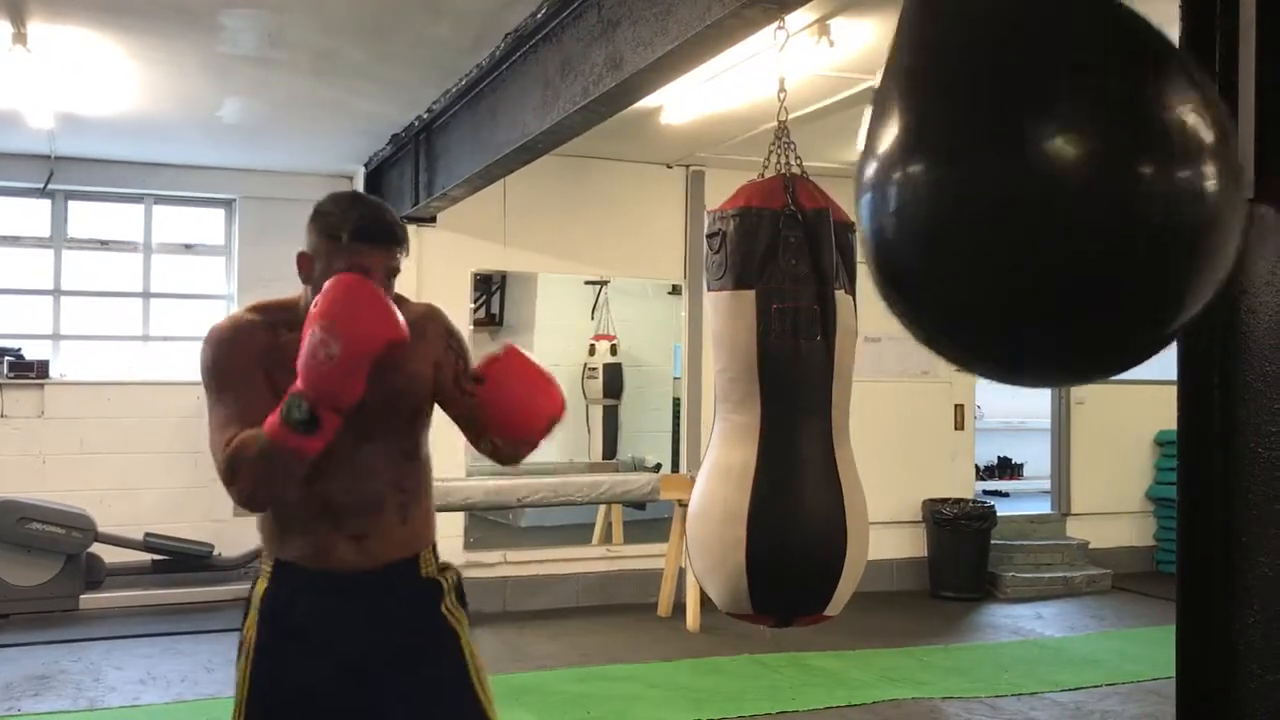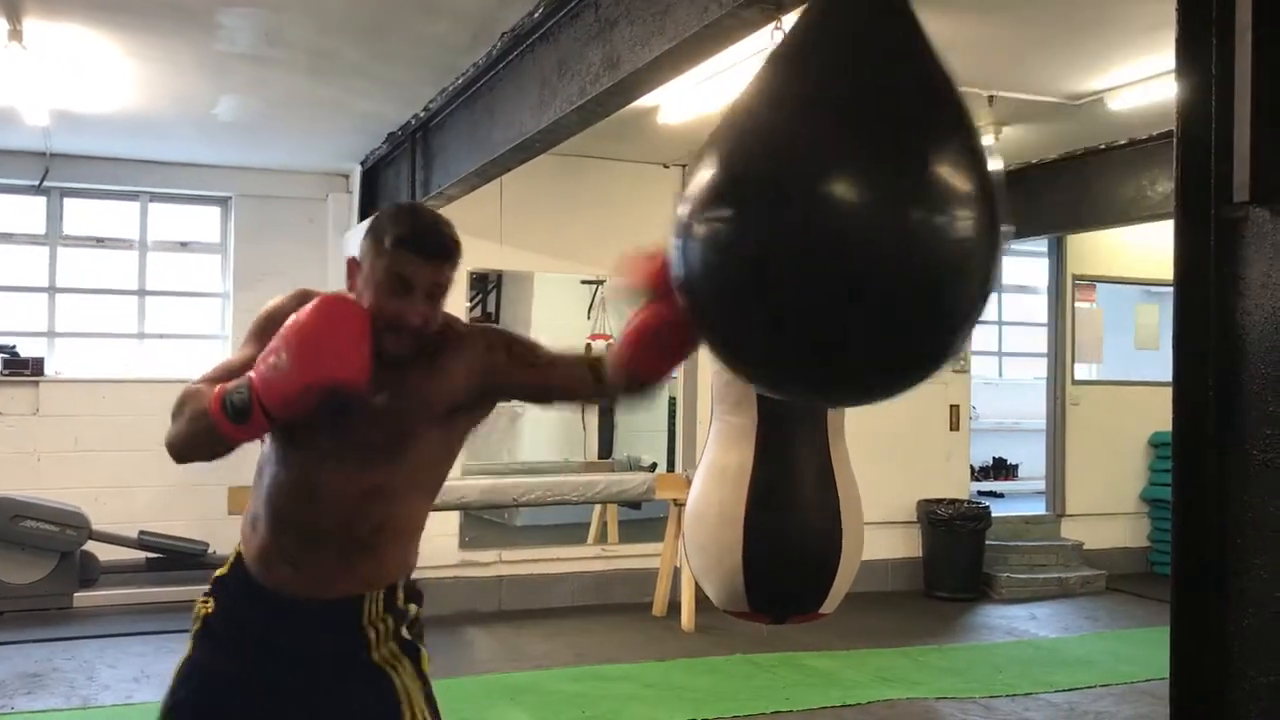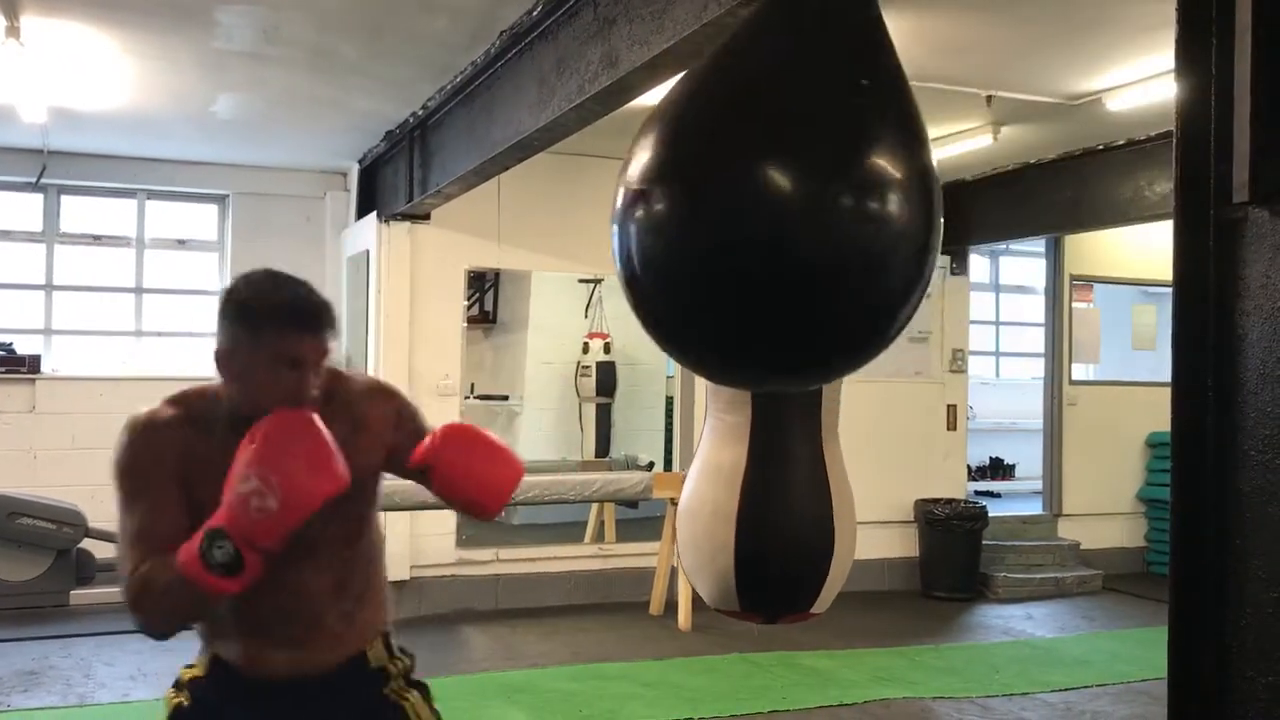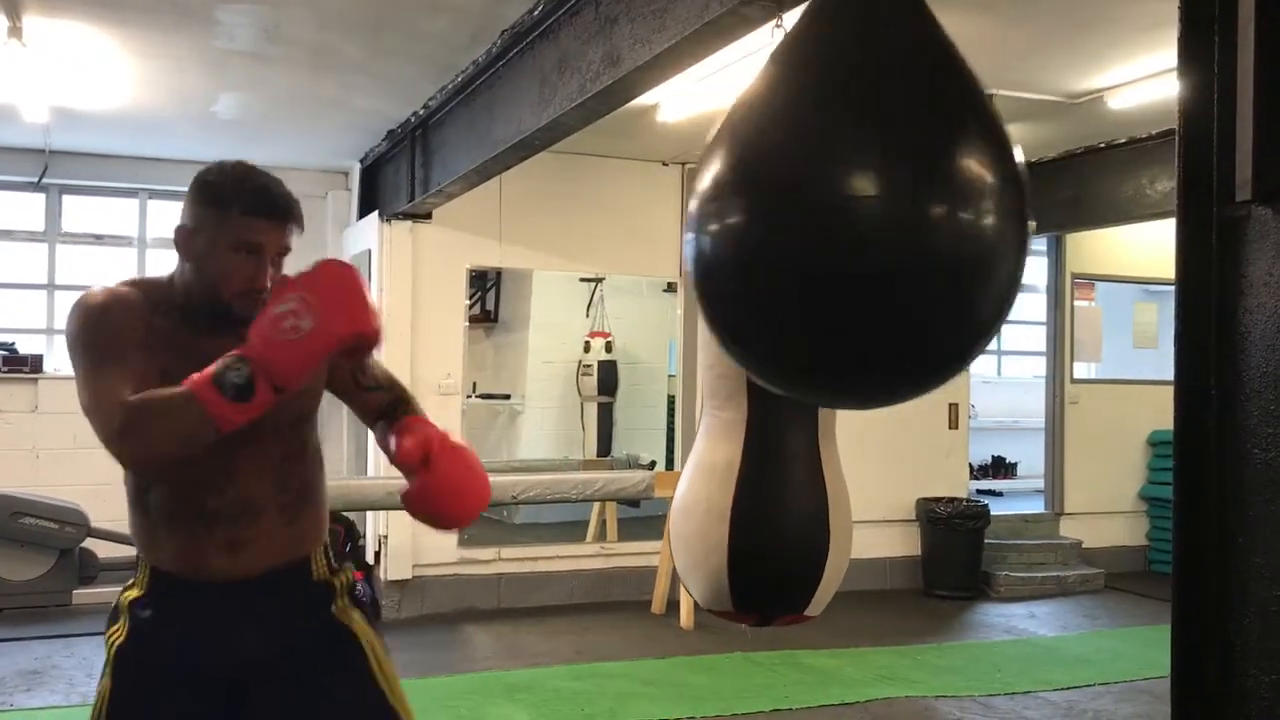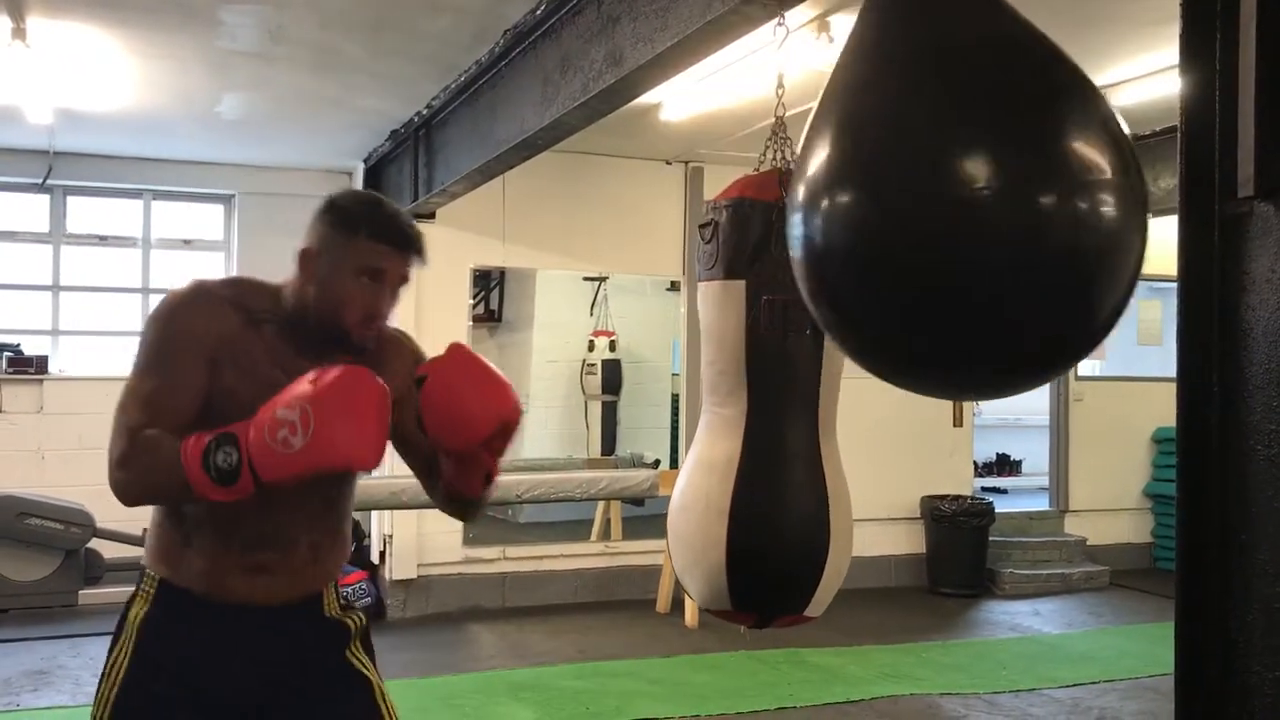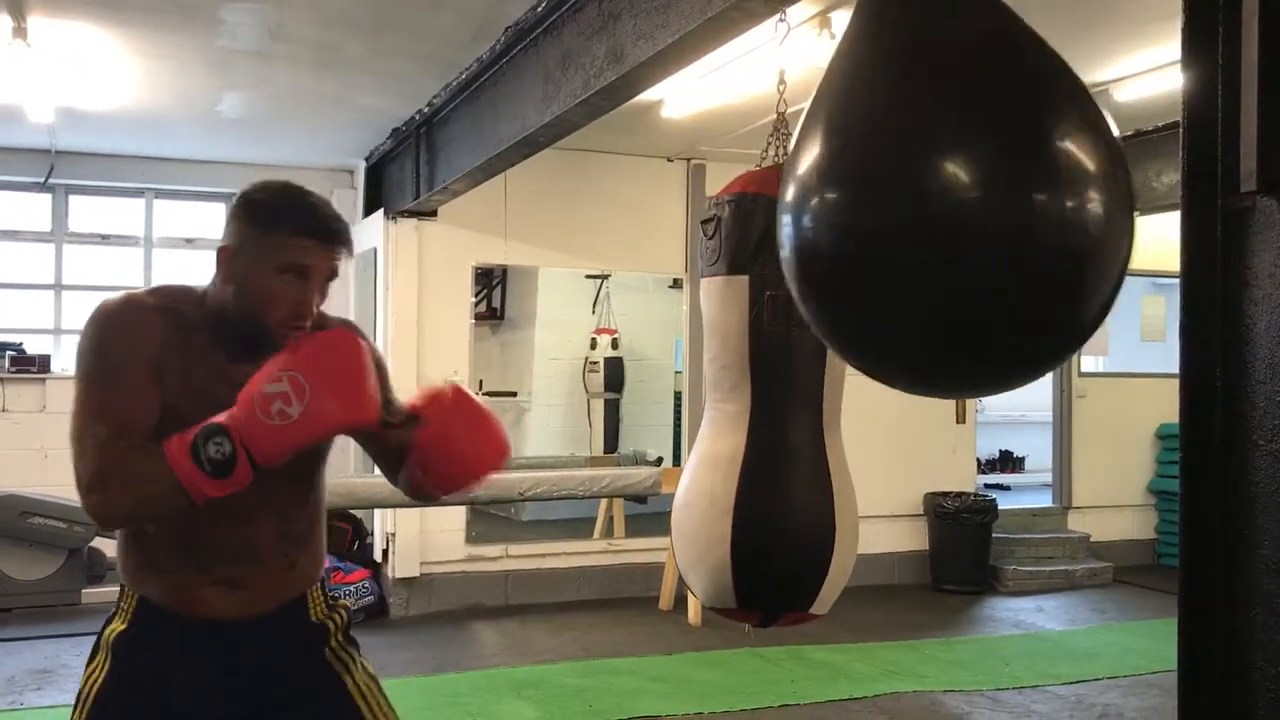
dt=0.3s
person 1, frame 1
left shoulder: (425, 332)
right shoulder: (244, 340)
left elbow: (498, 439)
right elbow: (248, 485)
left wrist: (519, 420)
right wrist: (316, 392)
left hip: (407, 594)
right hip: (296, 600)
person 1, frame 2
left shoulder: (475, 357)
right shoulder: (300, 322)
left elbow: (611, 379)
right elbow: (185, 438)
left wrist: (668, 317)
right wrist: (261, 393)
left hip: (362, 629)
right hip: (242, 608)
person 1, frame 3
left shoulder: (370, 410)
right shoulder: (161, 439)
left elbow: (442, 467)
right elbow: (154, 609)
left wrist: (465, 473)
right wrist: (236, 539)
person 1, frame 4
left shoulder: (319, 312)
right shoulder: (113, 316)
left elbow: (385, 400)
right elbow: (136, 439)
left wrist: (422, 445)
right wrist: (258, 369)
left hip: (302, 604)
right hip: (170, 614)
person 1, frame 5
left shoulder: (393, 363)
right shoulder: (203, 317)
left elbow: (457, 498)
right elbow: (130, 472)
left wrist: (476, 454)
right wrist: (254, 451)
left hip: (310, 634)
right hip: (177, 628)
person 1, frame 6
left shoulder: (341, 351)
right shoulder: (136, 328)
left elbow: (411, 471)
right elbow: (107, 495)
left wrist: (443, 447)
right wrist: (242, 437)
left hip: (293, 636)
right hip: (157, 643)
